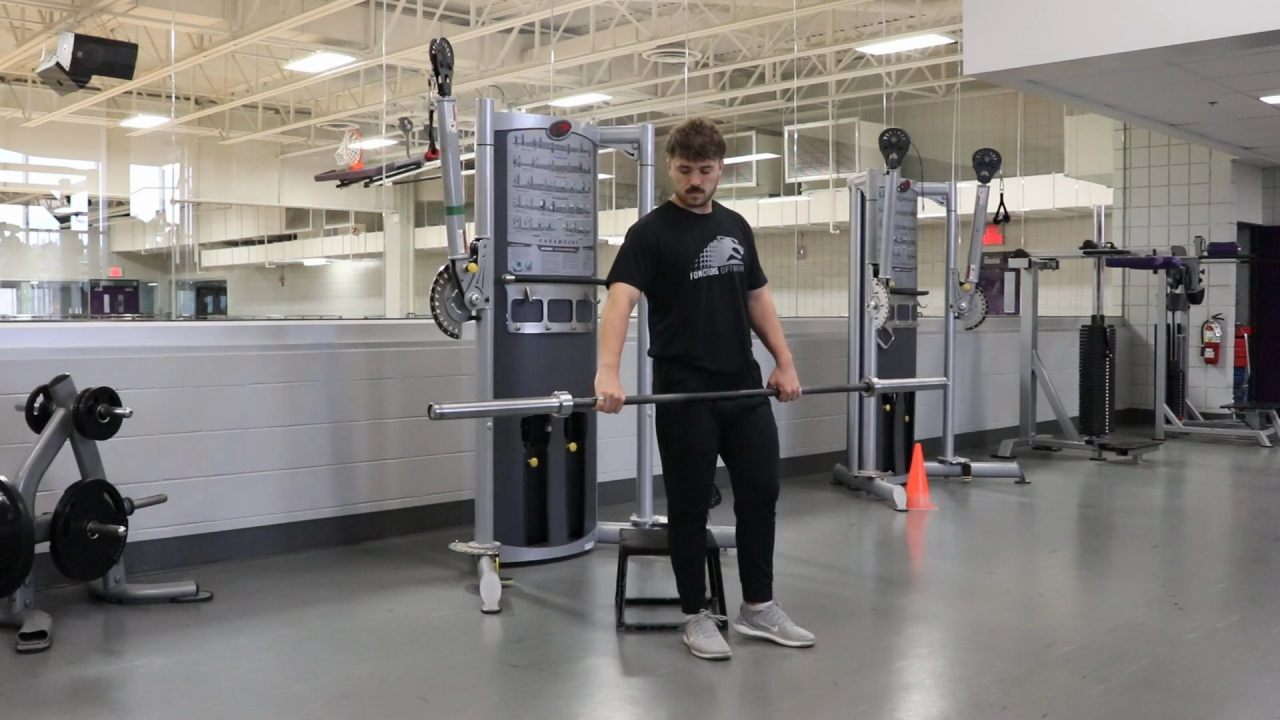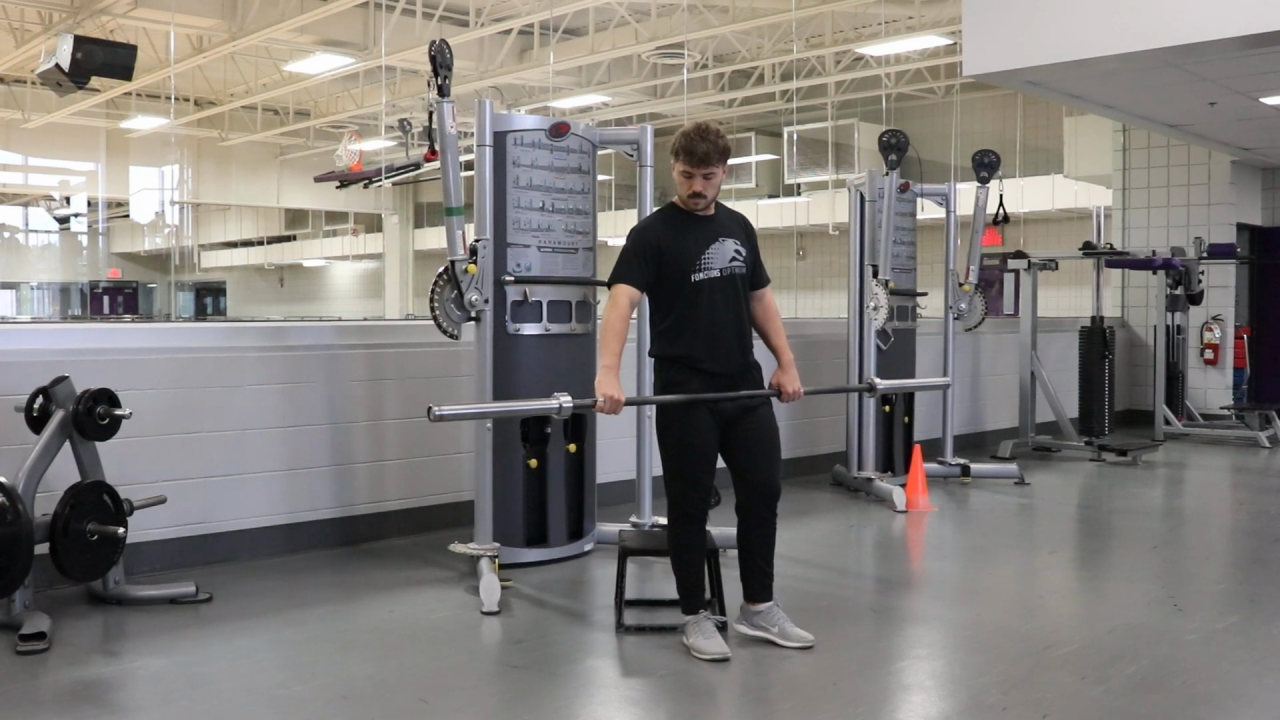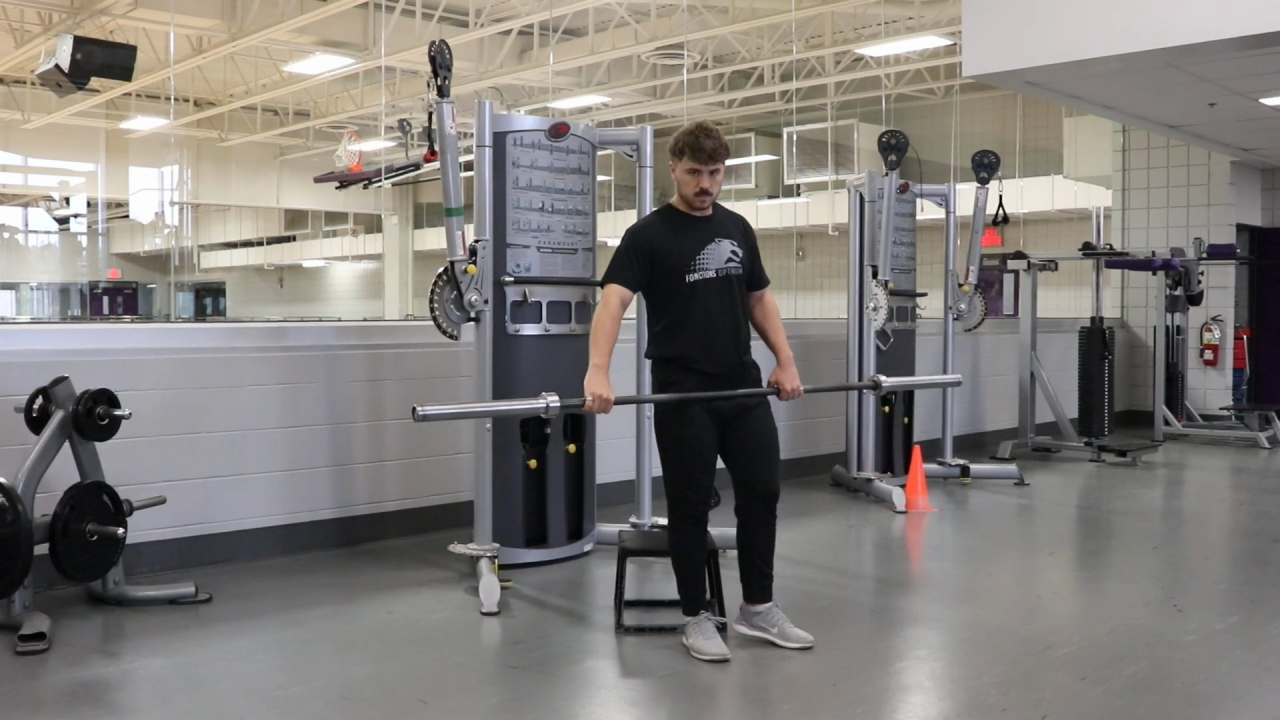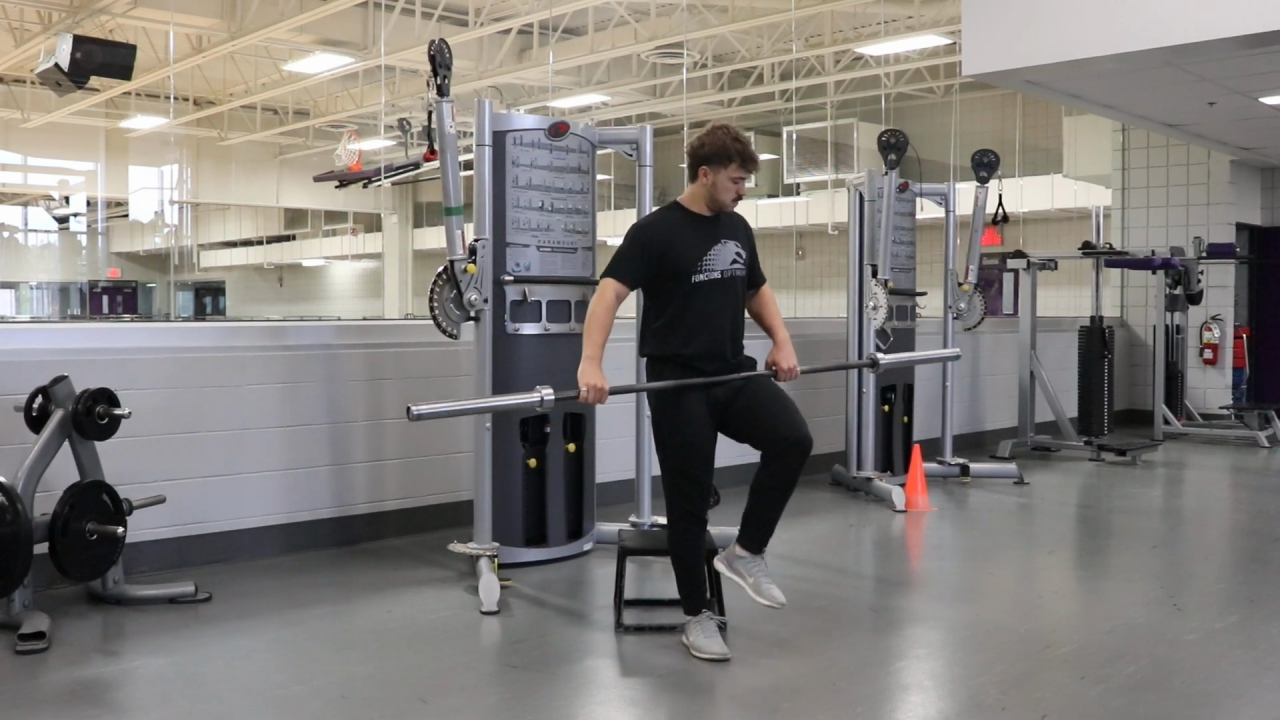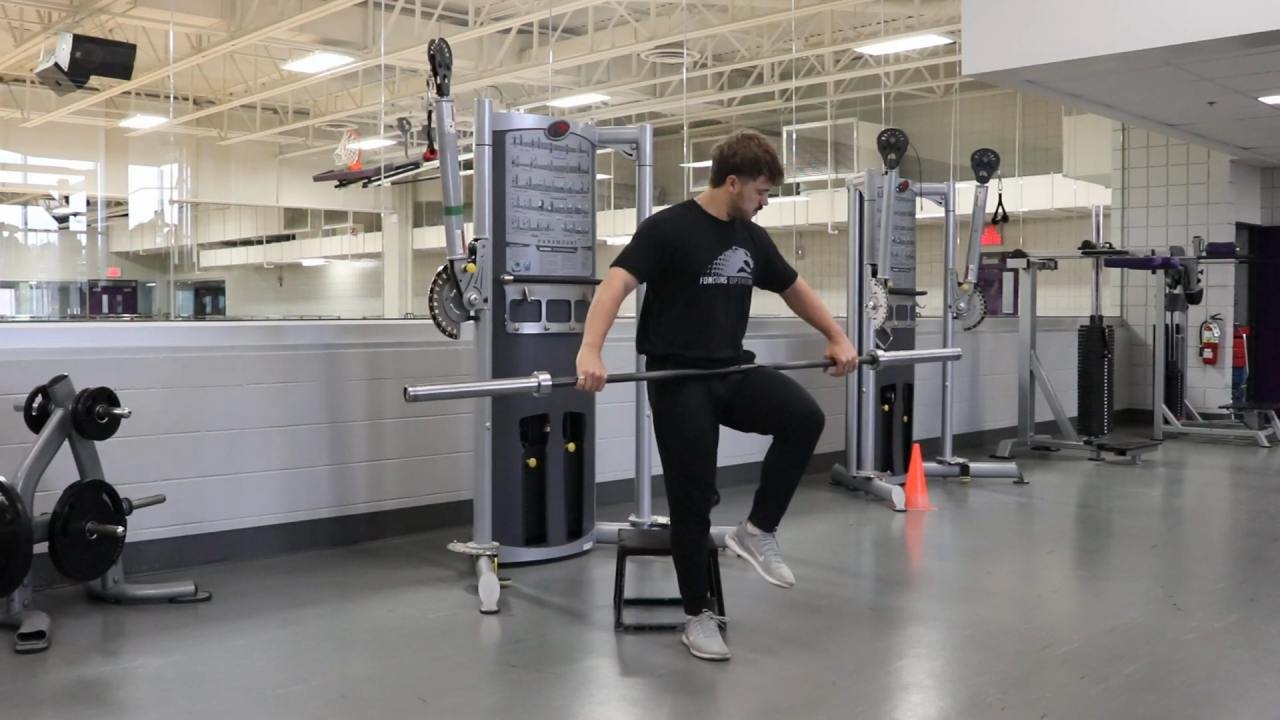
dt=0.5s
person 1, frame 1
left shoulder: (735, 226)
right shoulder: (652, 232)
left elbow: (758, 297)
right elbow: (620, 299)
left wrist: (785, 362)
right wrist: (608, 371)
left hip: (745, 386)
right hip: (685, 392)
left knee: (760, 493)
right knee: (690, 505)
left ankle: (758, 607)
right ankle: (696, 616)
person 1, frame 2
left shoulder: (739, 227)
right shoulder: (653, 233)
left elbow: (760, 297)
right elbow: (622, 299)
left wrist: (786, 362)
right wrist: (608, 372)
left hip: (745, 387)
right hip: (686, 393)
left knee: (762, 492)
right knee: (690, 505)
left ankle: (758, 607)
right ankle: (696, 616)
person 1, frame 3
left shoulder: (737, 228)
right shoulder: (649, 234)
left elbow: (760, 298)
right elbow: (614, 298)
left wrist: (786, 360)
right wrist: (597, 371)
left hip: (743, 386)
right hip: (683, 392)
left knee: (762, 493)
right knee: (691, 506)
left ankle: (758, 607)
right ankle: (697, 617)
person 1, frame 4
left shoulder: (738, 228)
right shoulder: (656, 231)
left elbow: (757, 290)
right elbow: (609, 293)
left wrist: (782, 342)
right wrist: (591, 363)
left hip: (736, 374)
right hip: (679, 384)
left knee: (793, 439)
right knee: (689, 502)
left ankle: (746, 552)
right ankle: (697, 615)
person 1, frame 5
left shoulder: (753, 238)
right shoulder: (668, 228)
left elbow: (793, 288)
right elbow: (616, 283)
left wrist: (838, 338)
right wrist: (590, 349)
left hip: (735, 371)
right hip: (680, 381)
left knee: (804, 418)
right knee: (692, 500)
left ankle: (757, 530)
right ankle: (698, 614)
